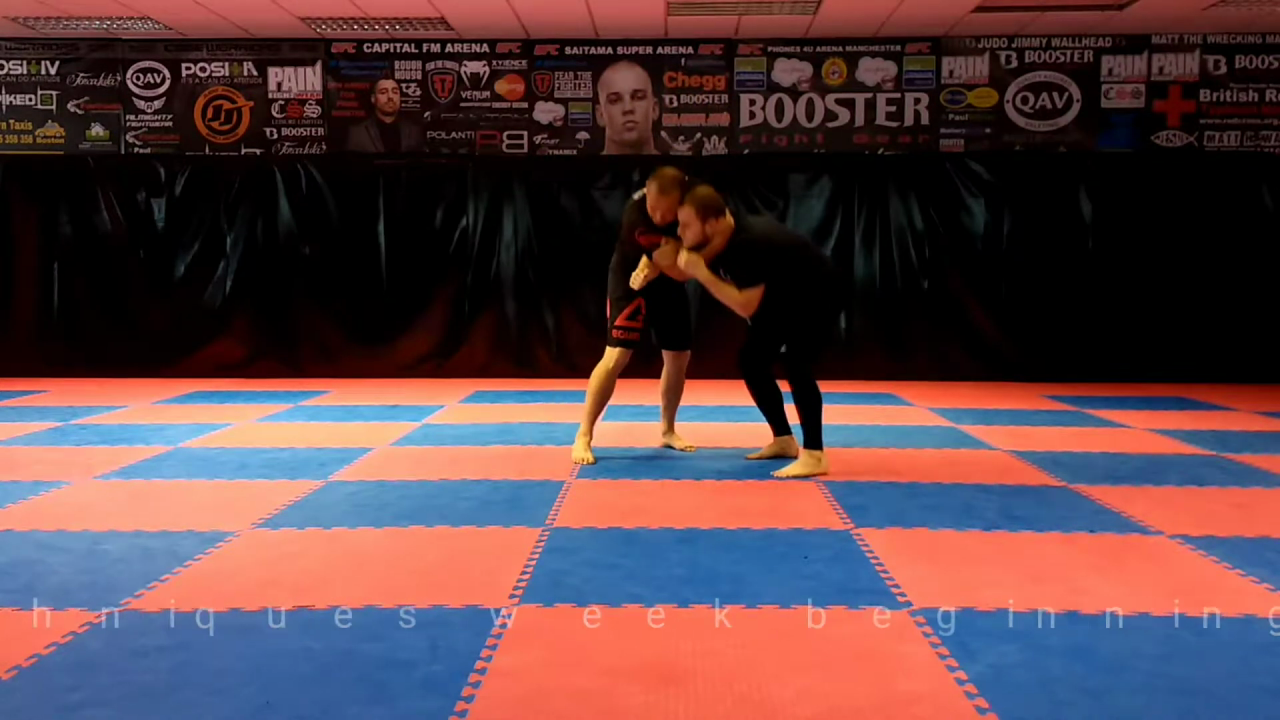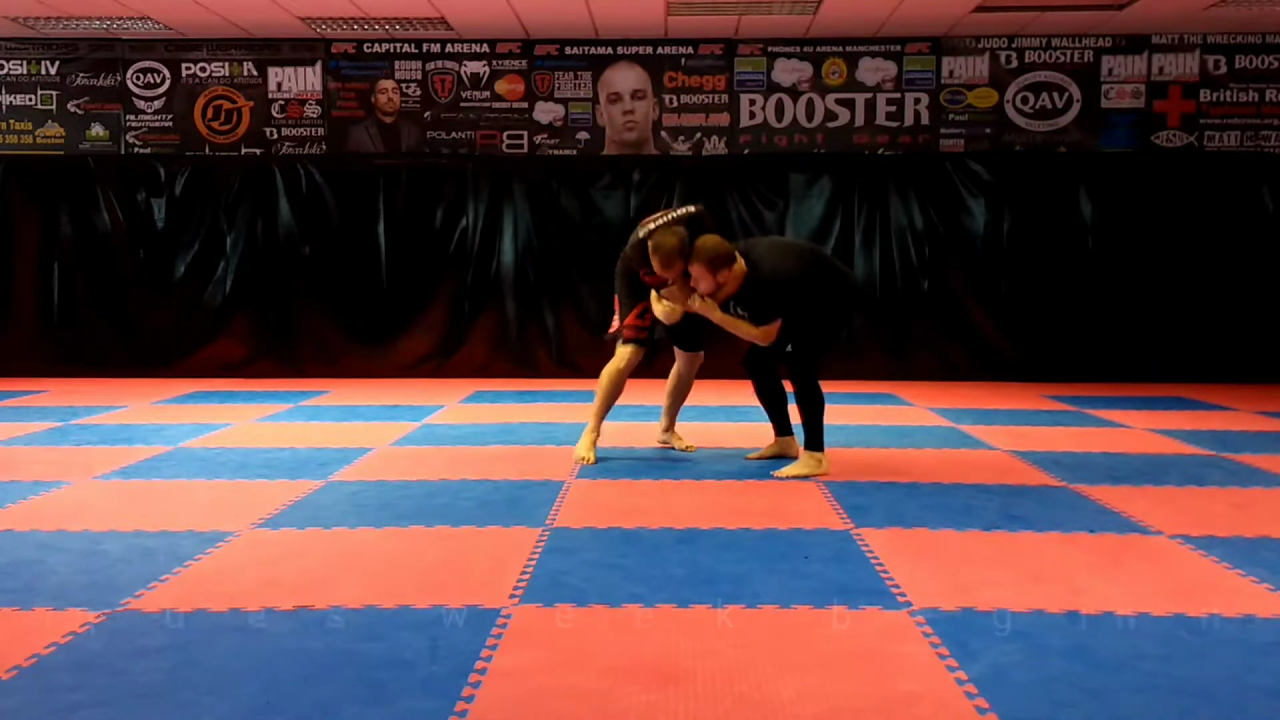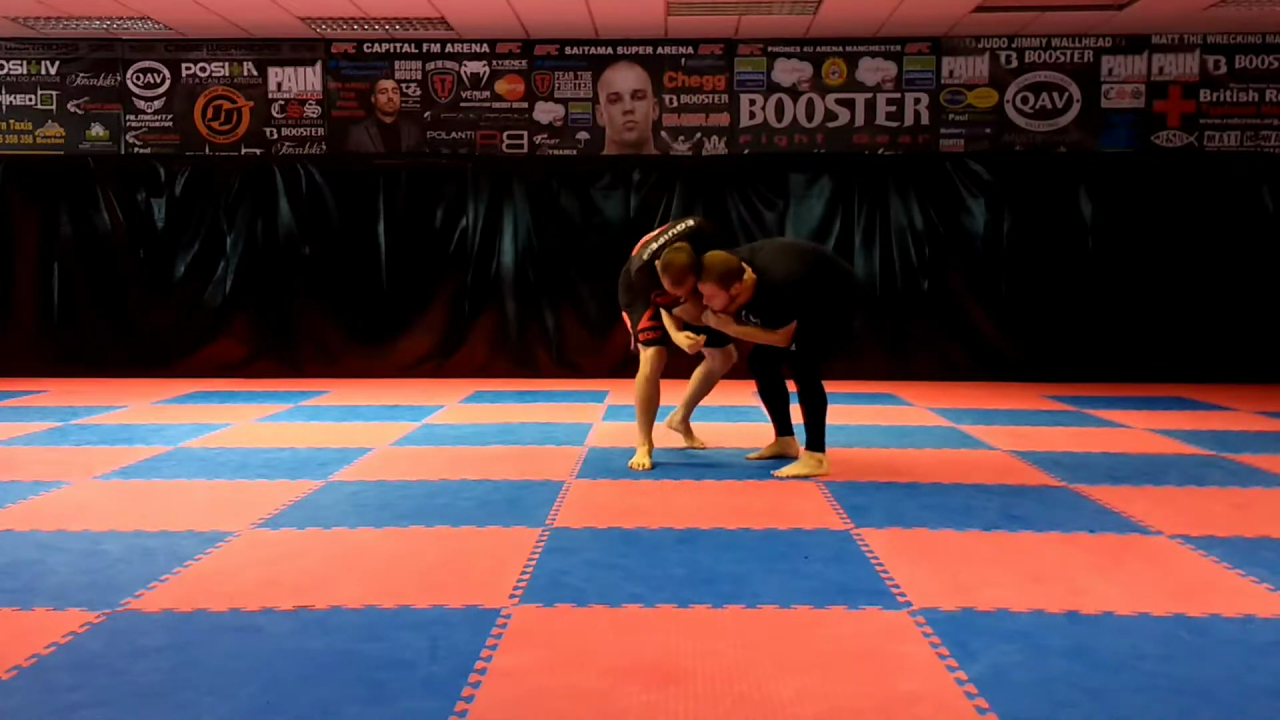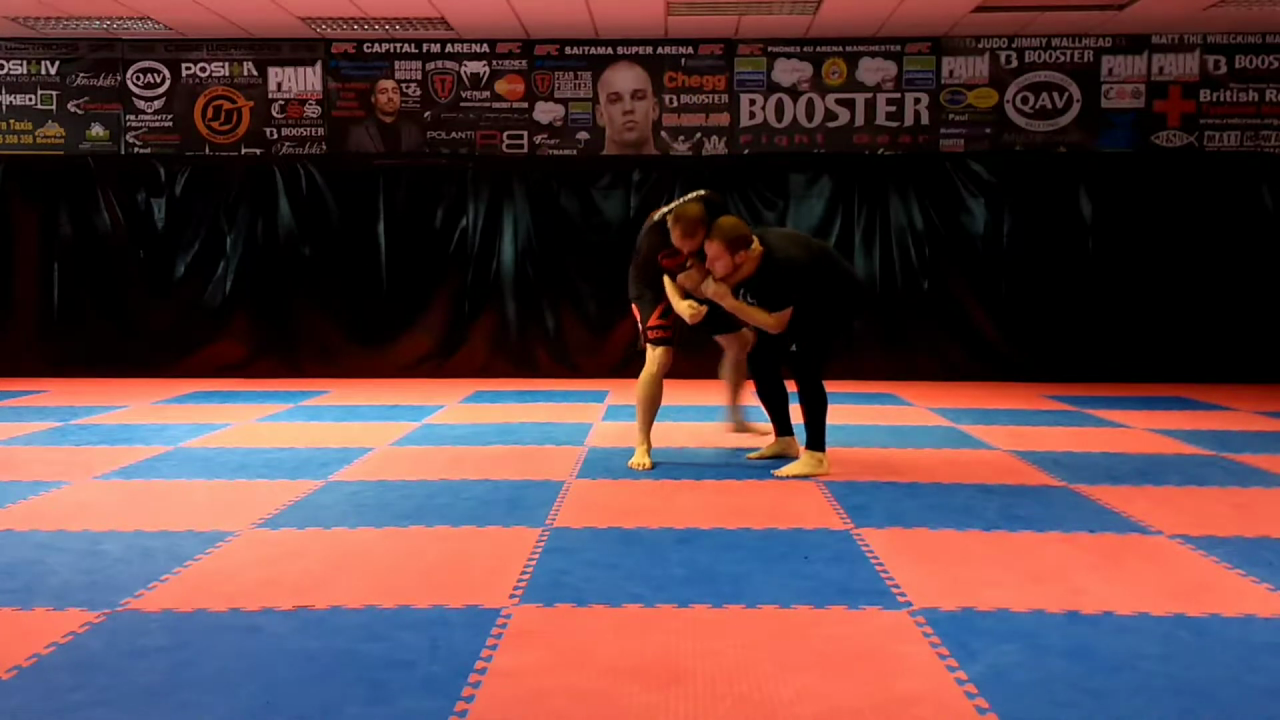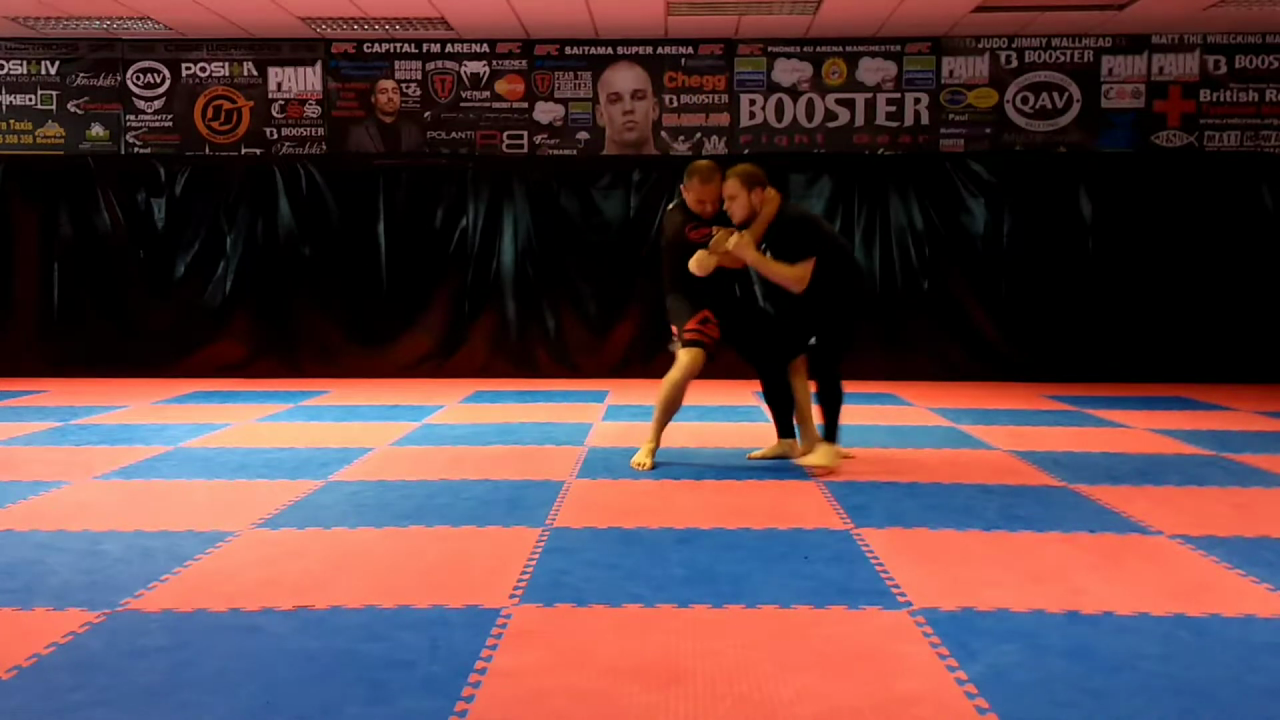
dt=0.3s
person 1, frame 1
right shoulder: (635, 217)
right elbow: (678, 271)
left hip: (667, 282)
right hip: (629, 277)
left knee: (679, 356)
right knee: (617, 357)
left ankle: (668, 430)
right ankle: (584, 437)
person 1, frame 2
left shoulder: (696, 223)
right shoulder: (638, 253)
right elbow: (684, 301)
left hip: (675, 292)
right hip: (636, 284)
left knee: (692, 357)
right knee: (627, 357)
left ankle: (666, 429)
right ankle: (590, 434)
person 1, frame 3
left shoulder: (700, 234)
right shoulder: (643, 271)
right elbow: (689, 311)
left hip: (690, 298)
right hip: (641, 295)
left knee: (724, 357)
right knee: (652, 358)
left ankle: (680, 418)
right ankle: (644, 445)
person 1, frame 4
left shoulder: (710, 206)
right shoulder: (654, 237)
right elbow: (700, 287)
left hip: (696, 281)
right hip: (653, 286)
left knee: (741, 340)
right knee: (660, 358)
left ankle: (735, 415)
right ankle: (643, 445)
person 1, frame 5
left shoulder: (723, 200)
right shoulder: (679, 222)
right elbow: (735, 258)
right wrist: (766, 217)
left hip: (728, 291)
right hip: (691, 297)
right knee: (689, 363)
right ankle: (650, 444)
person 2, frame 1
left shoulder: (752, 244)
right shoulder: (718, 239)
left elbow: (746, 307)
left wrist: (701, 274)
left hip: (815, 298)
right hip: (783, 298)
left knee: (796, 366)
right knee: (751, 361)
left ankle: (814, 454)
right ankle: (784, 439)
person 2, frame 2
left shoulder: (766, 282)
right shoulder: (730, 260)
left elbow: (765, 337)
left wrist: (714, 314)
left hip: (829, 296)
right hip: (798, 299)
left knee: (798, 363)
right knee: (757, 362)
left ankle: (815, 456)
right ankle: (785, 440)
person 2, frame 3
left shoulder: (776, 290)
right shoulder: (735, 266)
left elbow: (783, 338)
left wrist: (730, 327)
left hip: (833, 296)
right hip: (804, 296)
left knee: (802, 363)
right knee: (760, 361)
left ankle: (815, 456)
right ankle: (785, 440)
person 2, frame 4
left shoulder: (781, 268)
right shoulder: (742, 245)
left elbow: (776, 324)
left wrist: (727, 301)
left hip: (830, 299)
right hip: (800, 300)
left knee: (802, 364)
right knee: (760, 361)
left ankle: (816, 456)
right ankle: (785, 440)
person 2, frame 5
left shoulder: (795, 224)
right shoulder: (750, 225)
left elbow: (797, 281)
left wrist: (748, 256)
left hip: (835, 297)
right hip: (797, 304)
left knee: (819, 362)
right knee: (772, 361)
left ankle: (828, 446)
right ankle: (787, 441)
